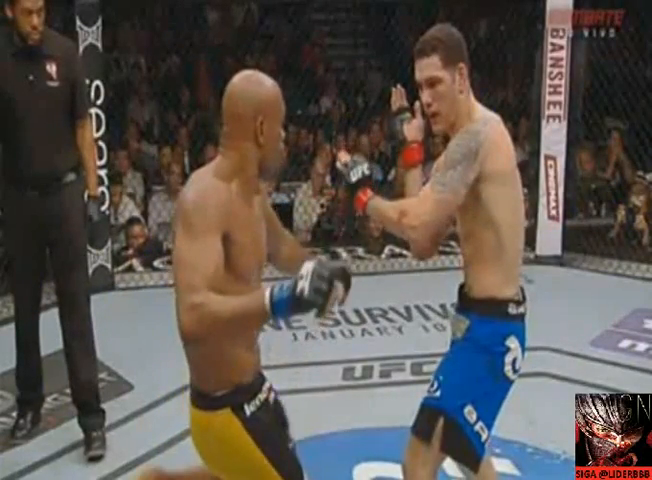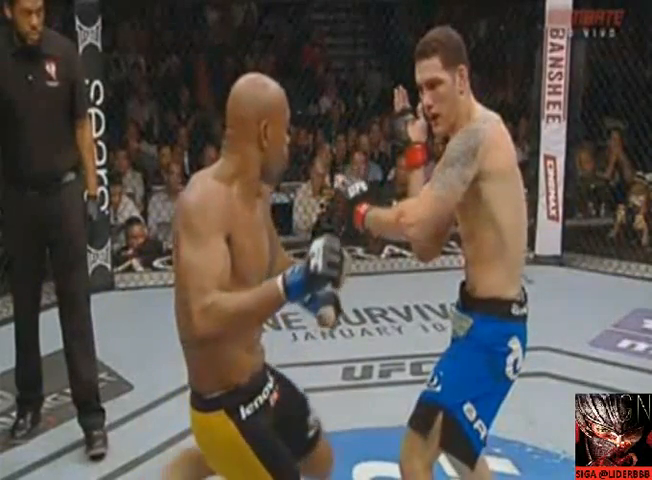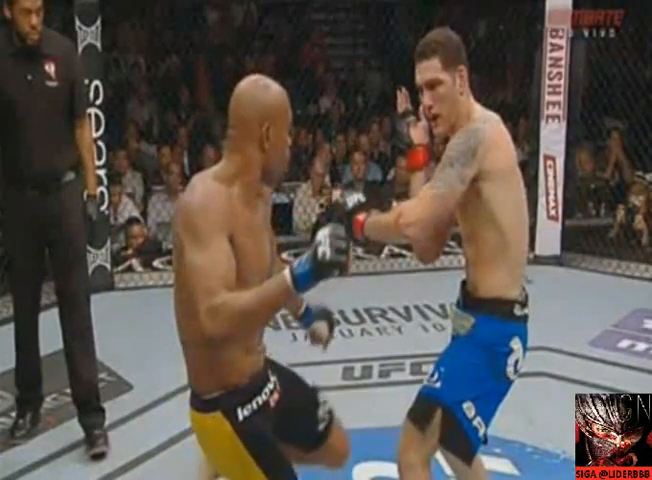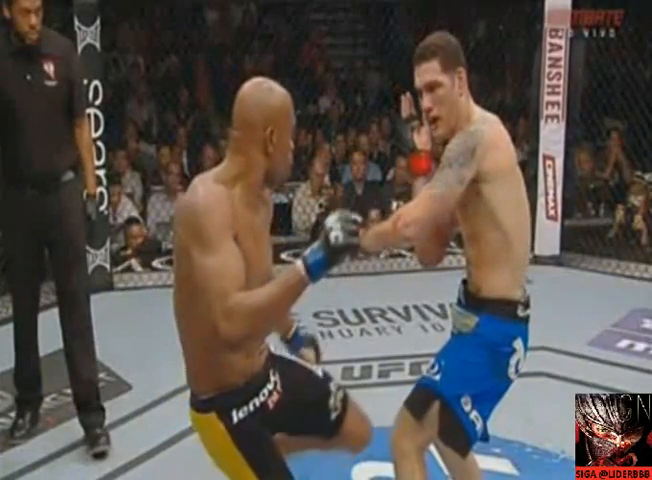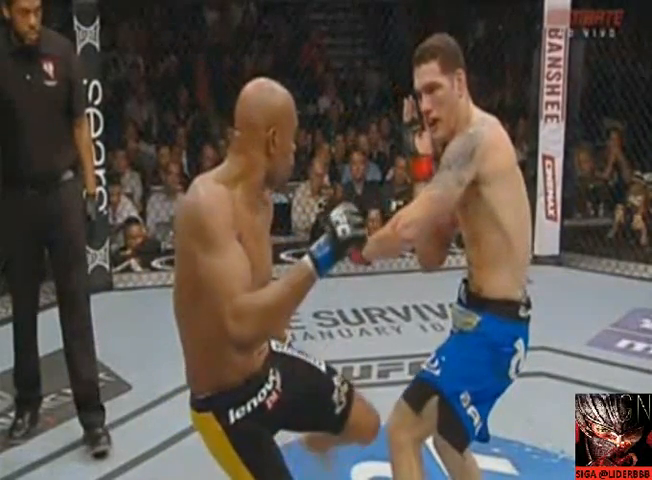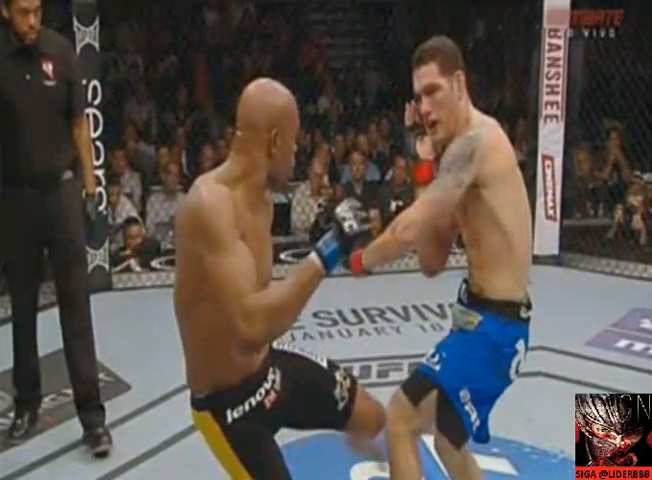
dt=0.3s
person 1, frame 1
left shoulder: (64, 52)
left elbow: (82, 125)
left wrist: (93, 190)
left hip: (64, 191)
left knee: (75, 305)
left ankle: (91, 414)
person 1, frame 2
left shoulder: (64, 52)
left elbow: (82, 125)
left wrist: (92, 189)
left hip: (63, 191)
left knee: (75, 304)
left ankle: (91, 414)
person 1, frame 3
left shoulder: (63, 52)
left elbow: (81, 124)
left wrist: (92, 189)
left hip: (64, 191)
left knee: (75, 303)
left ankle: (91, 414)
person 1, frame 4
left shoulder: (62, 51)
left elbow: (80, 124)
left wrist: (91, 188)
left hip: (63, 190)
left knee: (75, 302)
left ankle: (91, 412)
person 1, frame 5
left shoulder: (62, 51)
left elbow: (79, 123)
left wrist: (90, 187)
left hip: (62, 190)
left knee: (75, 301)
left ankle: (91, 412)
person 1, frame 6
left shoulder: (61, 50)
left elbow: (79, 123)
left wrist: (90, 186)
left hip: (62, 190)
left knee: (75, 302)
left ankle: (91, 411)
person 2, frame 1
left shoulder: (478, 134)
right shoulder: (460, 148)
left elbow: (415, 222)
right elbow: (424, 245)
left wrist: (362, 193)
right wrist: (412, 152)
left hip: (490, 326)
right hip: (485, 319)
person 2, frame 2
left shoulder: (477, 135)
right shoulder: (465, 145)
left elbow: (413, 222)
right elbow: (426, 247)
left wrist: (361, 209)
right wrist: (415, 153)
left hip: (490, 327)
right hip: (486, 318)
person 2, frame 3
left shoulder: (477, 135)
right shoulder: (466, 145)
left elbow: (411, 223)
right elbow: (428, 249)
left wrist: (360, 220)
right wrist: (418, 156)
left hip: (491, 326)
right hip: (485, 317)
right knee: (453, 442)
person 2, frame 4
left shoulder: (476, 136)
right shoulder: (466, 147)
left elbow: (409, 224)
right elbow: (430, 253)
left wrist: (361, 239)
right wrist: (421, 161)
left hip: (493, 326)
right hip: (485, 316)
left knee: (407, 440)
right knee: (447, 437)
person 2, frame 5
left shoulder: (476, 138)
right shoulder: (464, 150)
left elbow: (408, 228)
right elbow: (431, 256)
left wrist: (363, 249)
left hip: (493, 325)
right hip: (486, 317)
left knee: (403, 431)
right knee: (448, 439)
person 2, frame 6
left shoulder: (475, 140)
right shoulder: (463, 152)
left elbow: (408, 229)
right elbow: (432, 262)
left wrist: (359, 260)
left hip: (493, 326)
right hip: (488, 317)
left knee: (399, 423)
right knee: (451, 444)
person 3, frame 1
left shoulder: (252, 190)
right shoulder: (204, 197)
right elbow: (193, 316)
left wrist: (319, 270)
right wrist: (279, 299)
left hip: (251, 385)
right hip: (225, 405)
person 3, frame 2
left shoulder: (257, 193)
right shoulder: (205, 201)
right elbow: (204, 319)
left wrist: (312, 293)
right wrist: (291, 284)
left hip: (259, 379)
right hip: (225, 405)
person 3, frame 3
left shoulder: (259, 194)
right shoulder: (204, 202)
right elbow: (214, 320)
left wrist: (304, 311)
right wrist: (302, 274)
left hip: (263, 375)
right hip: (225, 403)
person 3, frame 4
left shoulder: (260, 197)
right shoulder: (207, 204)
right elbow: (231, 323)
left wrist: (292, 334)
right wrist: (313, 263)
left hip: (267, 369)
right hip: (226, 403)
left knee: (356, 432)
left ankle: (274, 444)
person 3, frame 5
left shoulder: (260, 197)
right shoulder: (208, 204)
right elbow: (242, 323)
right wrist: (320, 256)
left hip: (268, 365)
right hip: (227, 400)
left knee: (364, 424)
left ankle: (317, 440)
person 3, frame 6
left shoulder: (259, 198)
right shoulder: (209, 205)
right elbow: (250, 324)
right wrist: (327, 253)
left hip: (269, 365)
right hip: (228, 400)
left knee: (372, 418)
left ankle: (359, 442)
